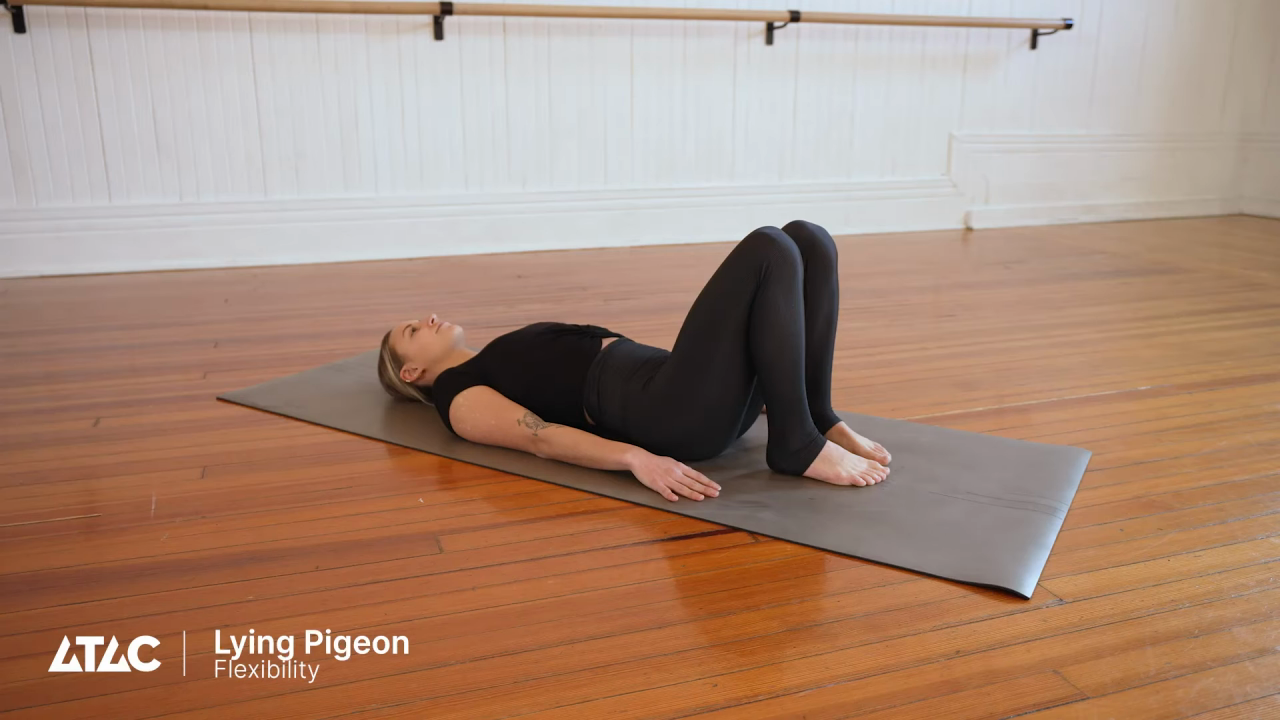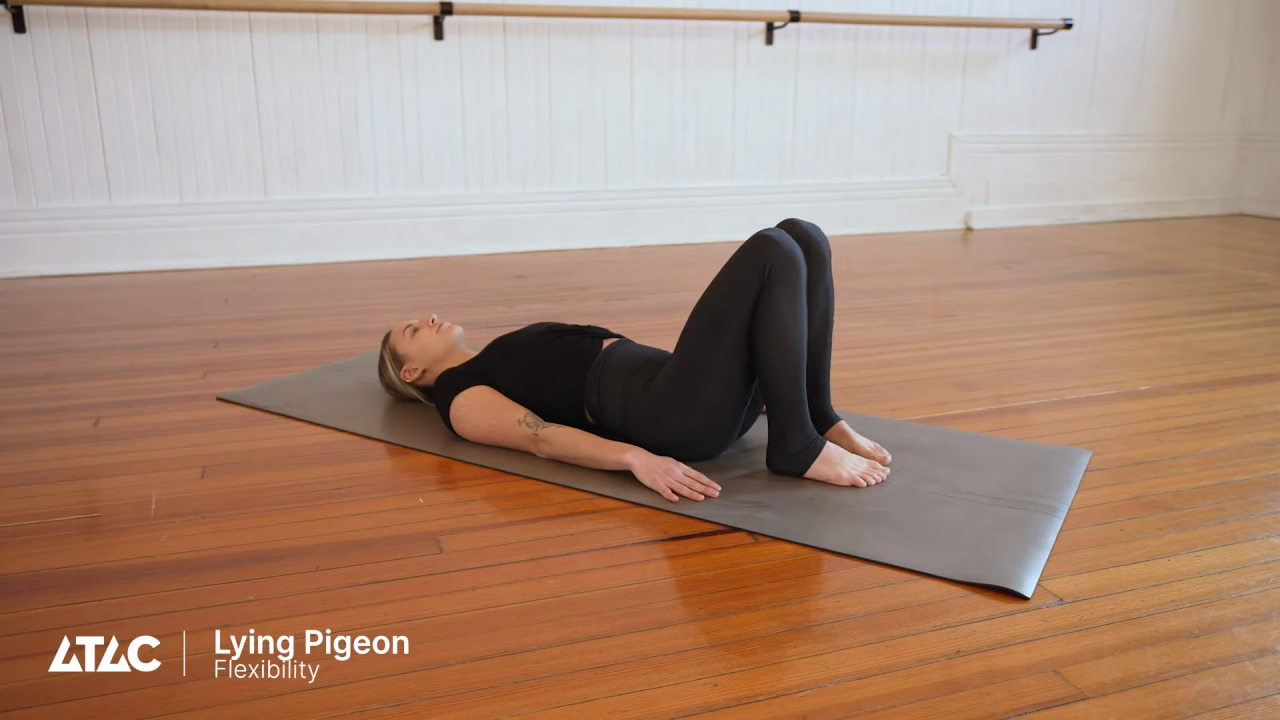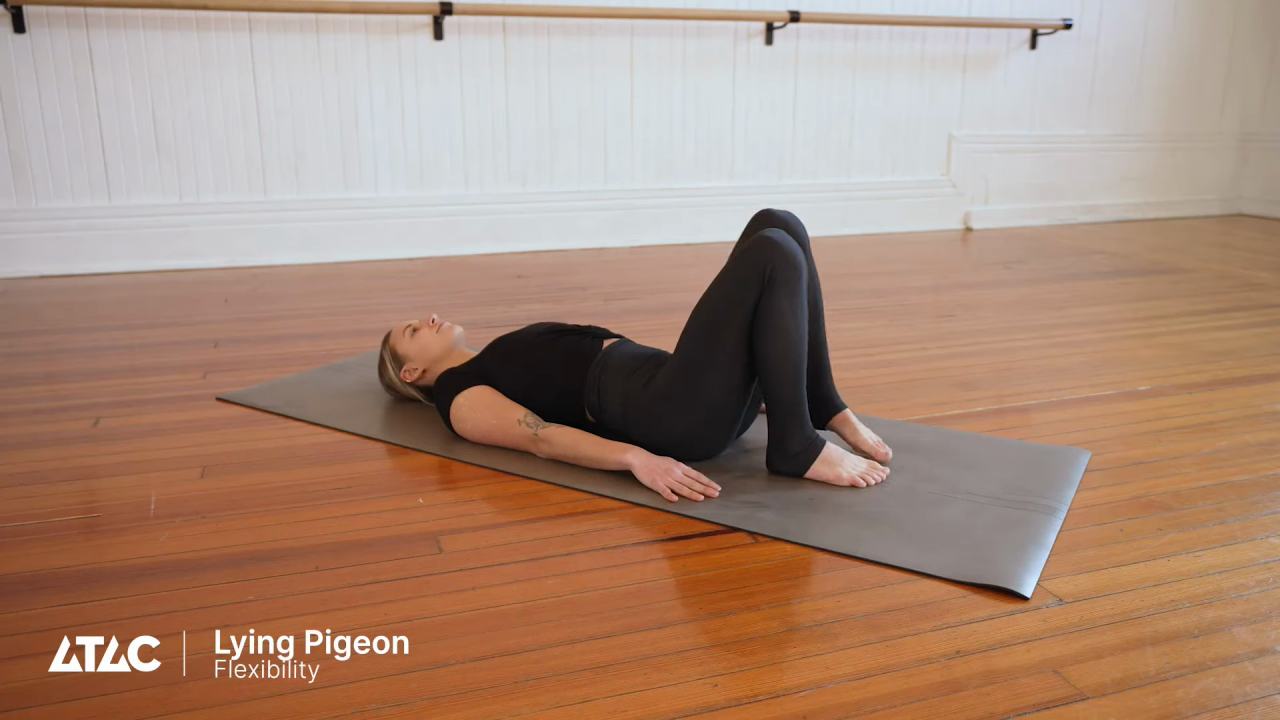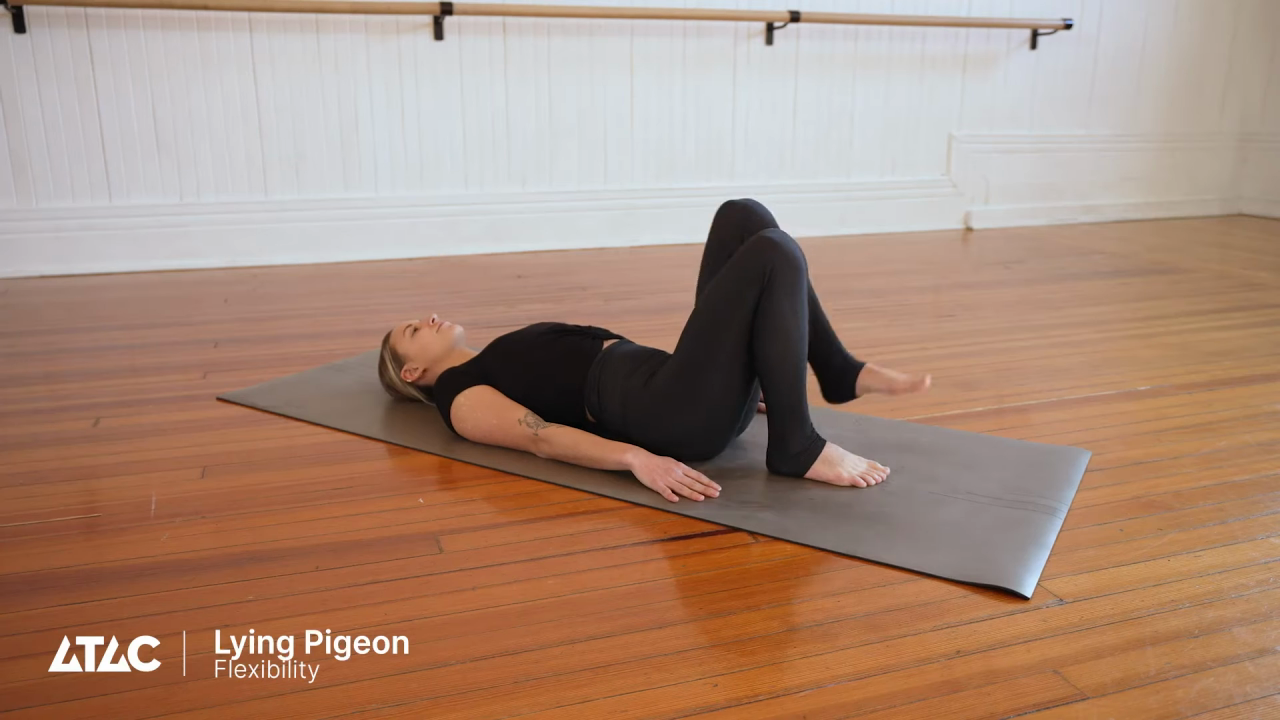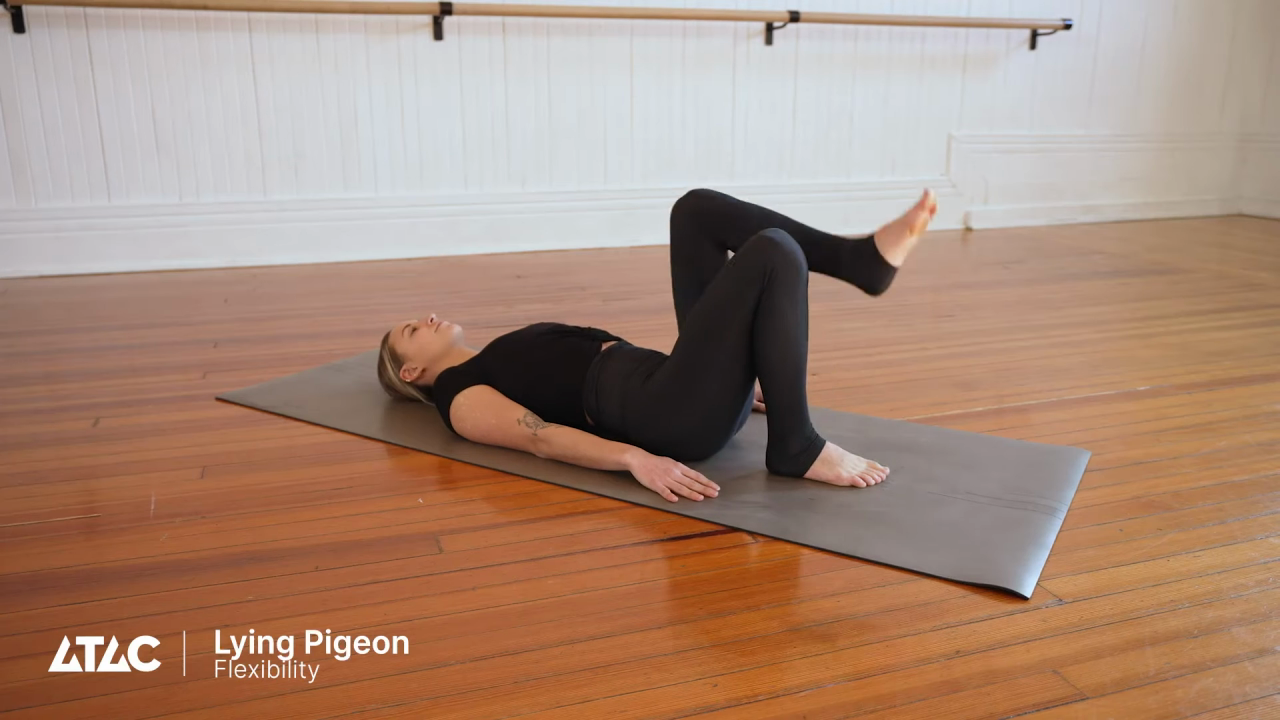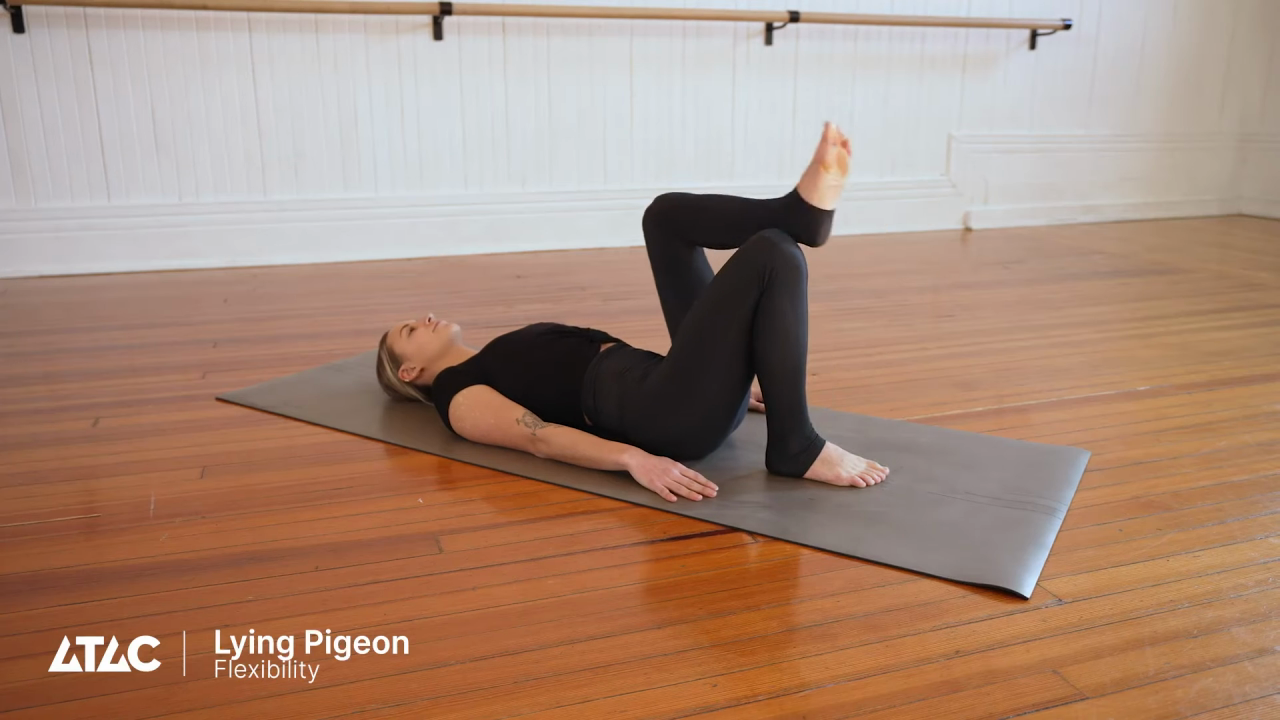
dt=0.2s
person 1, frame 1
left shoulder: (505, 363)
right shoulder: (461, 399)
right elbow: (540, 438)
left wrist: (751, 381)
right wrist: (635, 457)
left hip: (698, 397)
right hip: (676, 417)
left knee: (808, 241)
right knee: (768, 250)
left ankle: (820, 418)
right ankle: (798, 445)
person 1, frame 2
left shoulder: (504, 364)
right shoulder: (462, 398)
right elbow: (541, 438)
left wrist: (751, 381)
right wrist: (636, 457)
left hip: (692, 395)
right hip: (676, 417)
left knee: (802, 237)
right knee: (774, 251)
left ankle: (820, 417)
right ankle: (797, 446)
person 1, frame 3
left shoulder: (504, 364)
right shoulder: (463, 399)
right elbow: (542, 438)
left wrist: (752, 376)
right wrist: (635, 457)
left hip: (693, 397)
right hip: (677, 418)
left knee: (778, 224)
right knee: (773, 253)
left ankle: (824, 406)
right ankle: (796, 447)
person 1, frame 4
left shoulder: (506, 364)
right shoulder: (464, 399)
right elbow: (541, 438)
left wrist: (740, 382)
right wrist: (637, 457)
left hip: (694, 397)
right hip: (674, 418)
left knee: (741, 218)
right knee: (774, 252)
left ankle: (843, 374)
right ankle: (796, 448)
person 1, frame 5
left shoulder: (506, 367)
right shoulder: (465, 398)
right elbow: (541, 437)
left wrist: (740, 382)
right wrist: (639, 458)
left hip: (680, 390)
right hip: (676, 419)
left knee: (697, 209)
right knee: (773, 252)
left ankle: (867, 260)
right ankle: (797, 448)
person 1, frame 6
left shoulder: (501, 365)
right shoulder: (461, 398)
right elbow: (539, 438)
left wrist: (738, 374)
right wrist: (633, 458)
left hip: (689, 395)
right hip: (673, 418)
left knee: (668, 213)
right knee: (773, 254)
left ankle: (803, 209)
right ankle: (796, 448)
